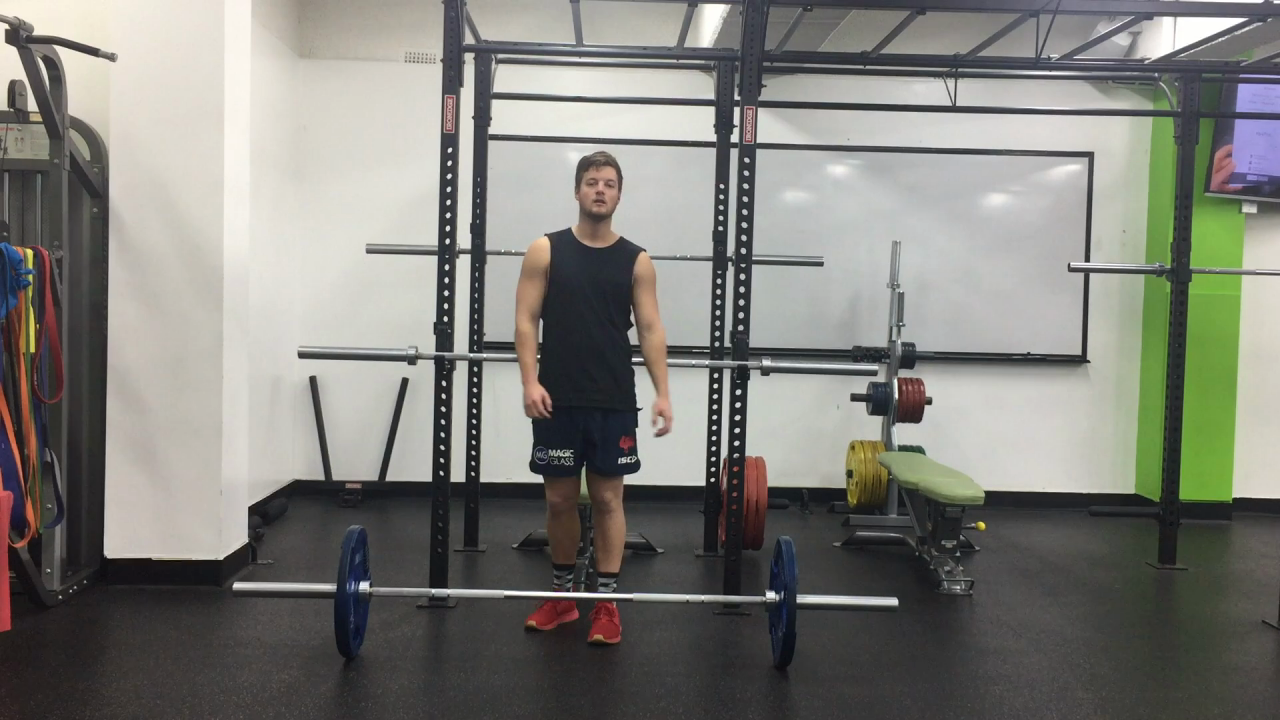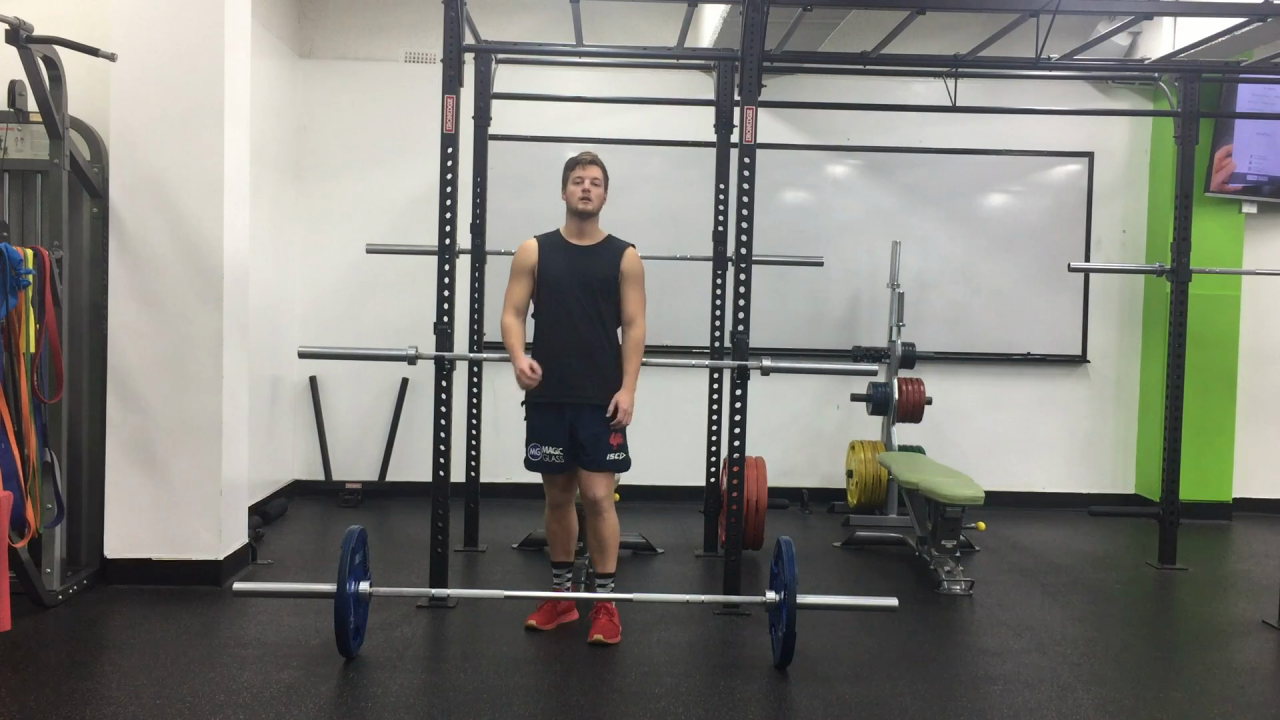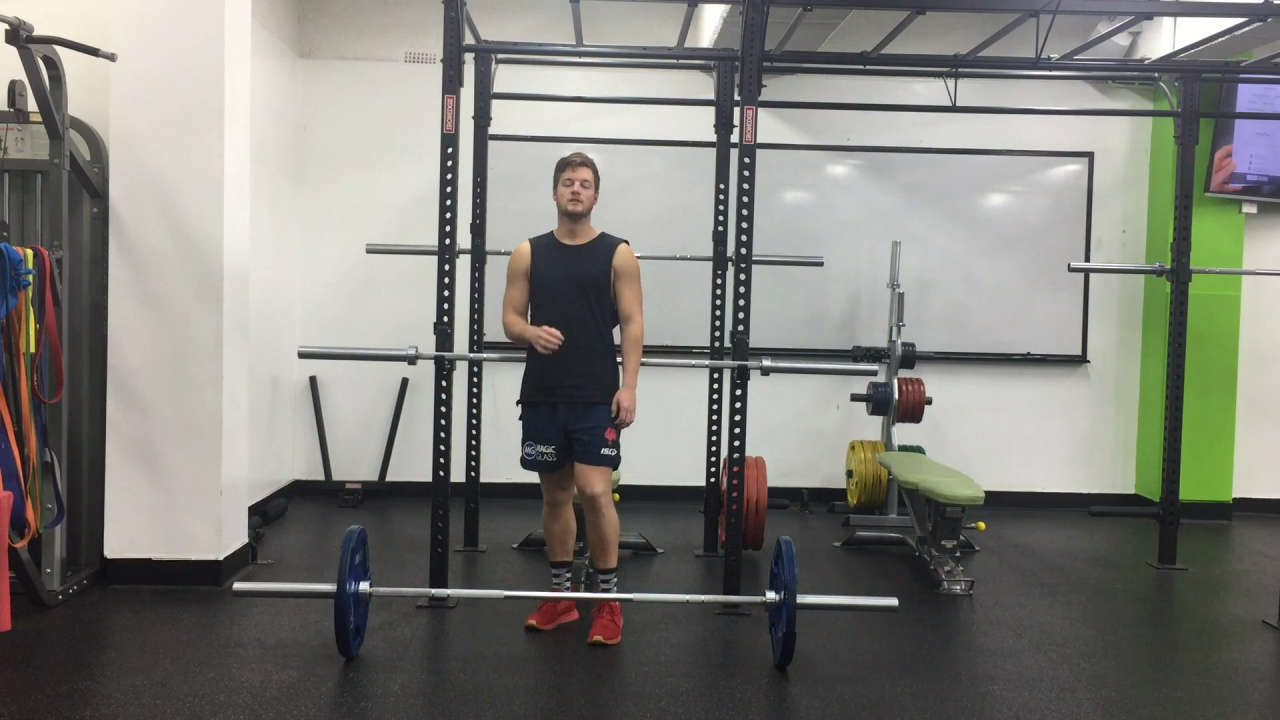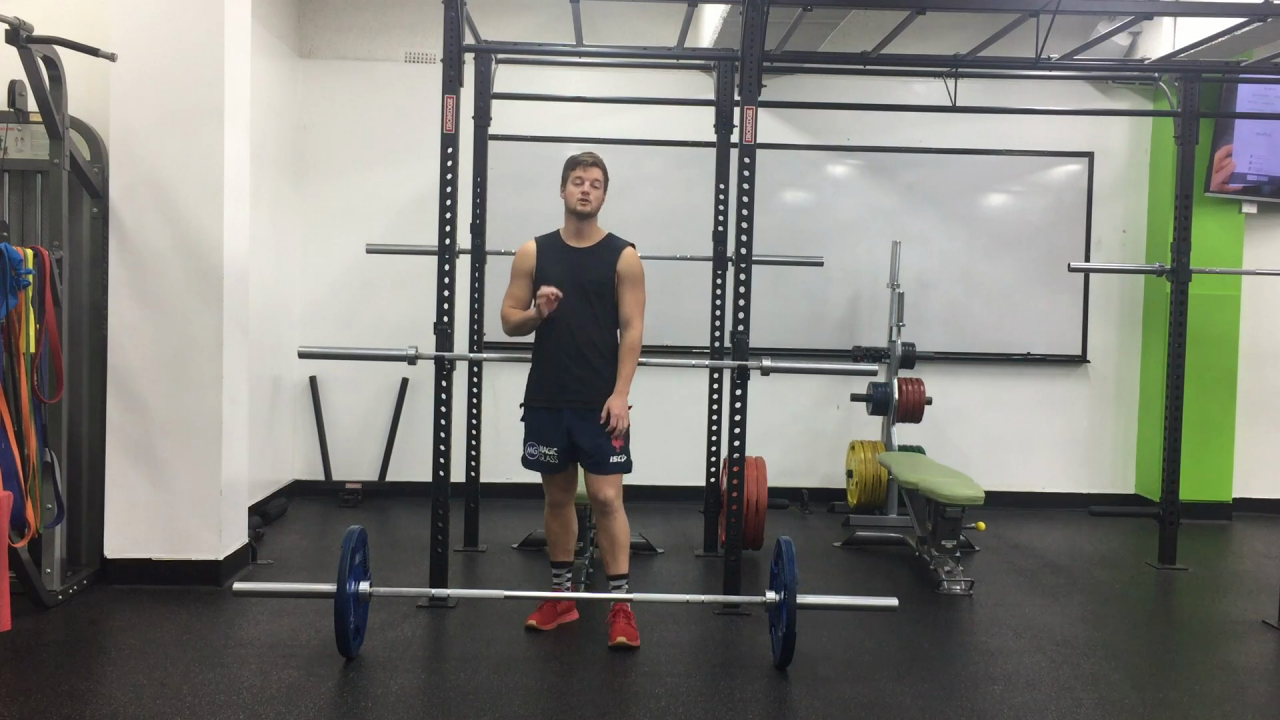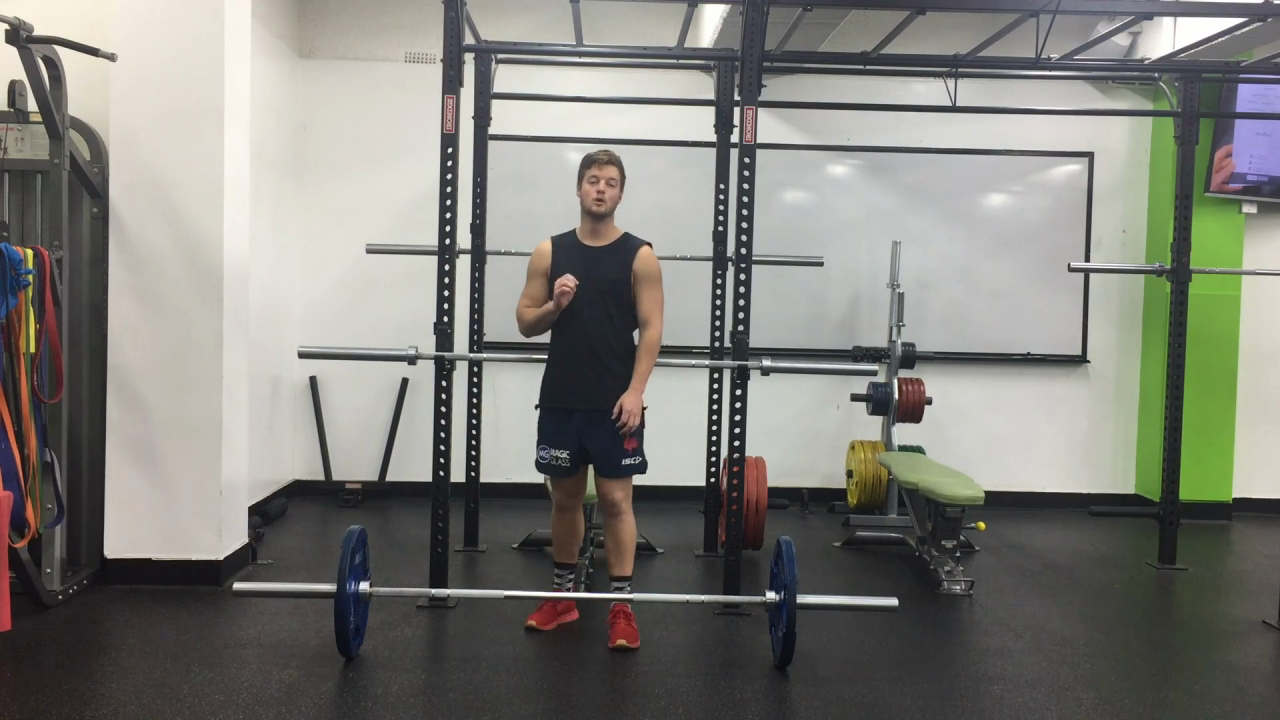
dt=0.3s
person 1, frame 1
left shoulder: (636, 261)
right shoulder: (545, 250)
left elbow: (650, 329)
right elbow: (526, 321)
left wrist: (662, 393)
right wrist: (530, 381)
left hip: (614, 401)
right hip: (557, 399)
left knee: (607, 499)
right knee: (560, 499)
left ankle: (606, 601)
right ankle: (562, 594)
person 1, frame 2
left shoulder: (624, 256)
right shoulder: (534, 250)
left elbow: (633, 326)
right elbow: (512, 313)
left wrist: (628, 389)
right wrist: (518, 356)
left hip: (601, 397)
right hip: (548, 396)
left knee: (598, 497)
right knee: (558, 495)
left ankle: (604, 601)
right ankle: (562, 595)
person 1, frame 3
left shoulder: (617, 253)
right shoulder: (528, 253)
left elbow: (631, 323)
right elbow: (510, 316)
left wrist: (629, 386)
right wrist: (532, 333)
left hip: (596, 395)
right hip: (543, 394)
left knee: (595, 492)
right knee: (555, 494)
left ankle: (608, 599)
right ankle: (562, 595)
person 1, frame 4
left shoulder: (623, 256)
right shoulder: (534, 252)
left elbow: (631, 330)
right elbow: (509, 320)
left wrist: (621, 393)
right wrist: (537, 312)
left hip: (600, 400)
right hip: (547, 397)
left knee: (606, 497)
right knee: (557, 496)
left ankle: (621, 605)
right ankle: (562, 595)
person 1, frame 5
left shoulder: (639, 255)
right shoulder: (549, 251)
left elbow: (651, 328)
right elbow: (525, 321)
left wrist: (635, 391)
right wrist: (555, 305)
left hip: (614, 401)
right hip: (560, 398)
left knee: (616, 500)
right knee: (565, 498)
left ankle: (621, 606)
right ankle: (563, 595)
